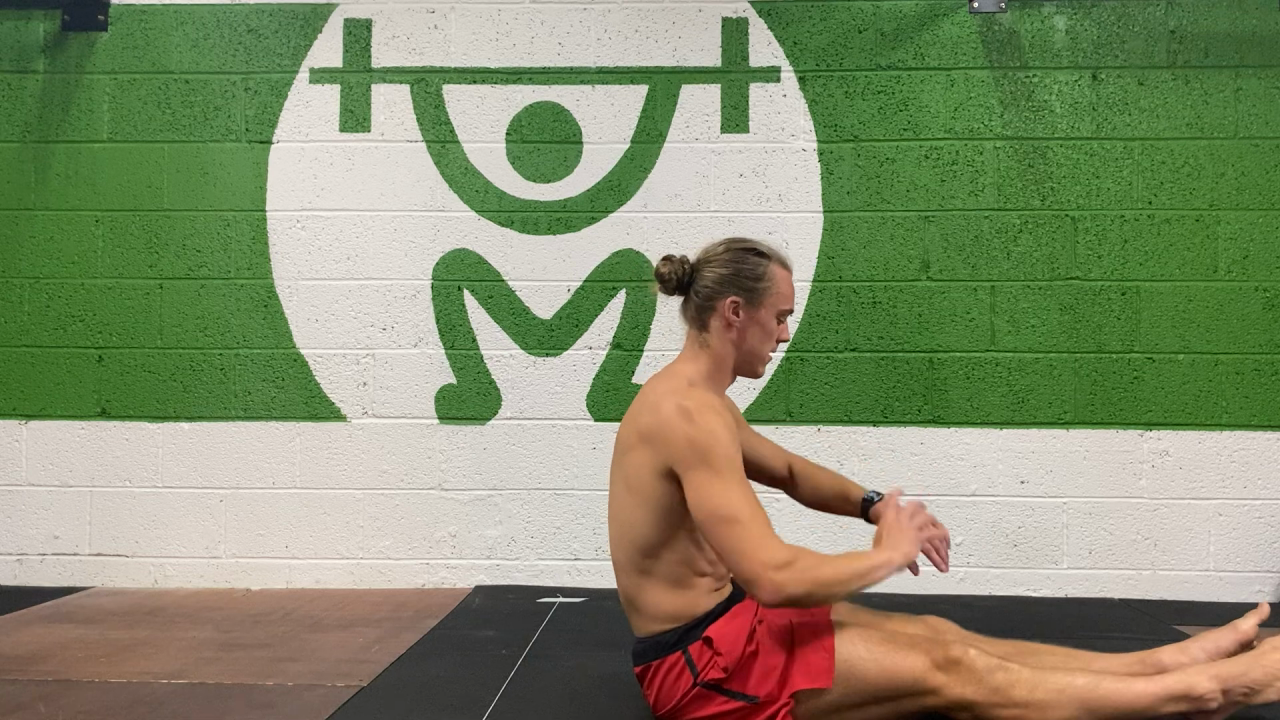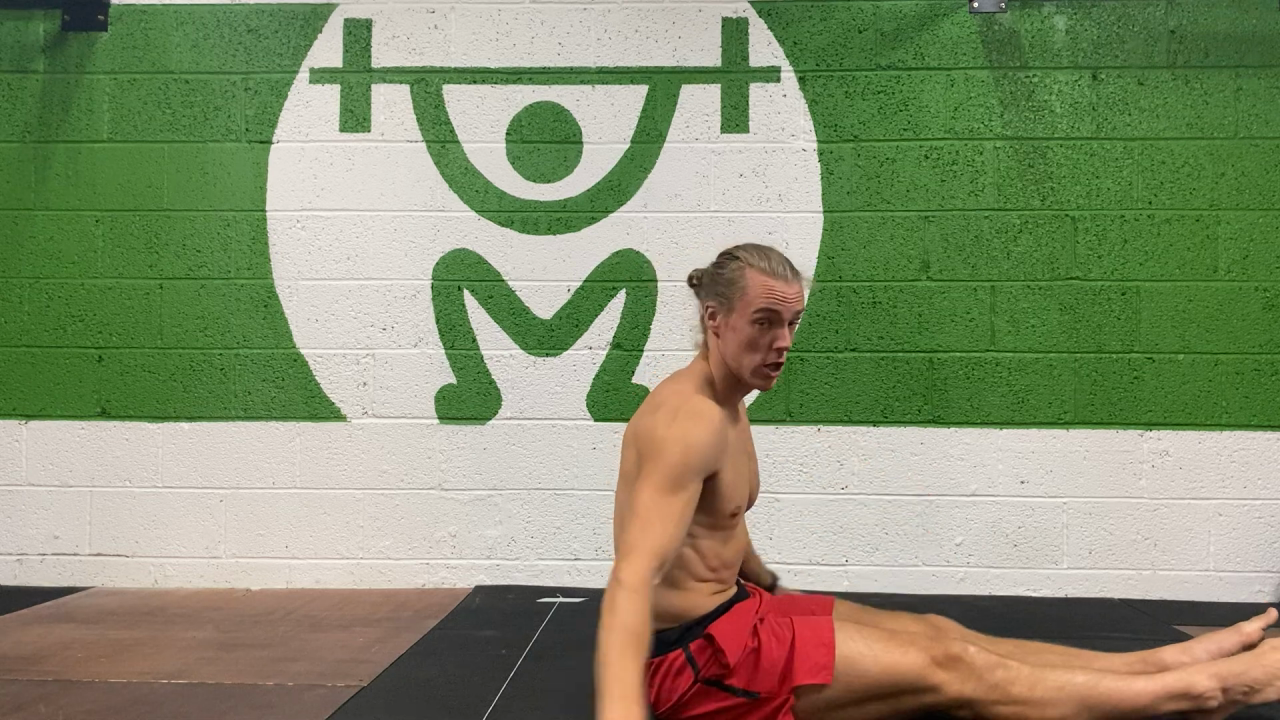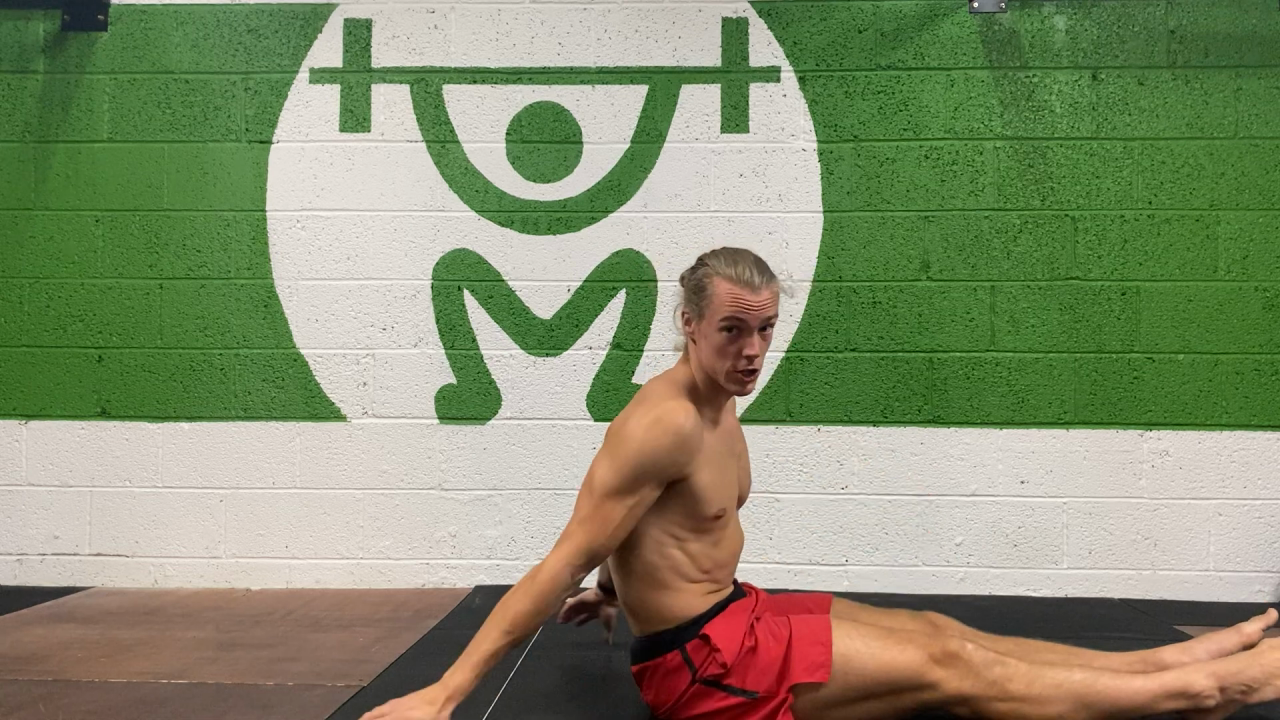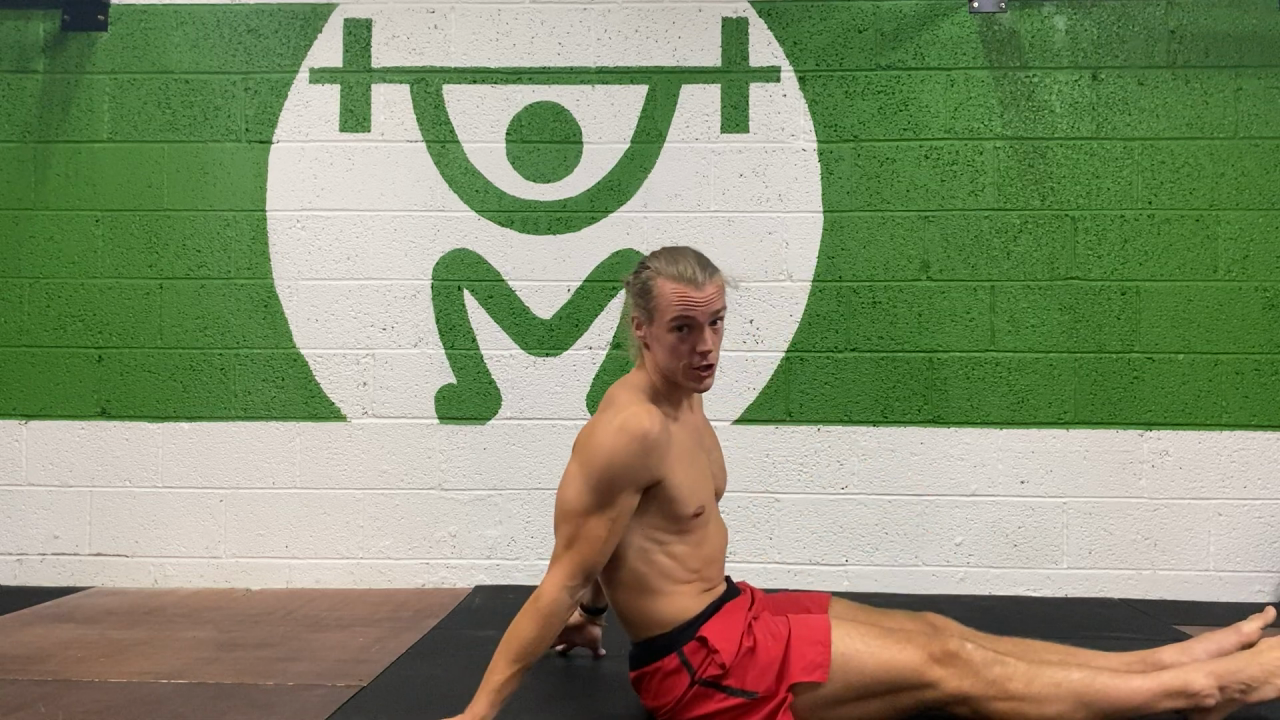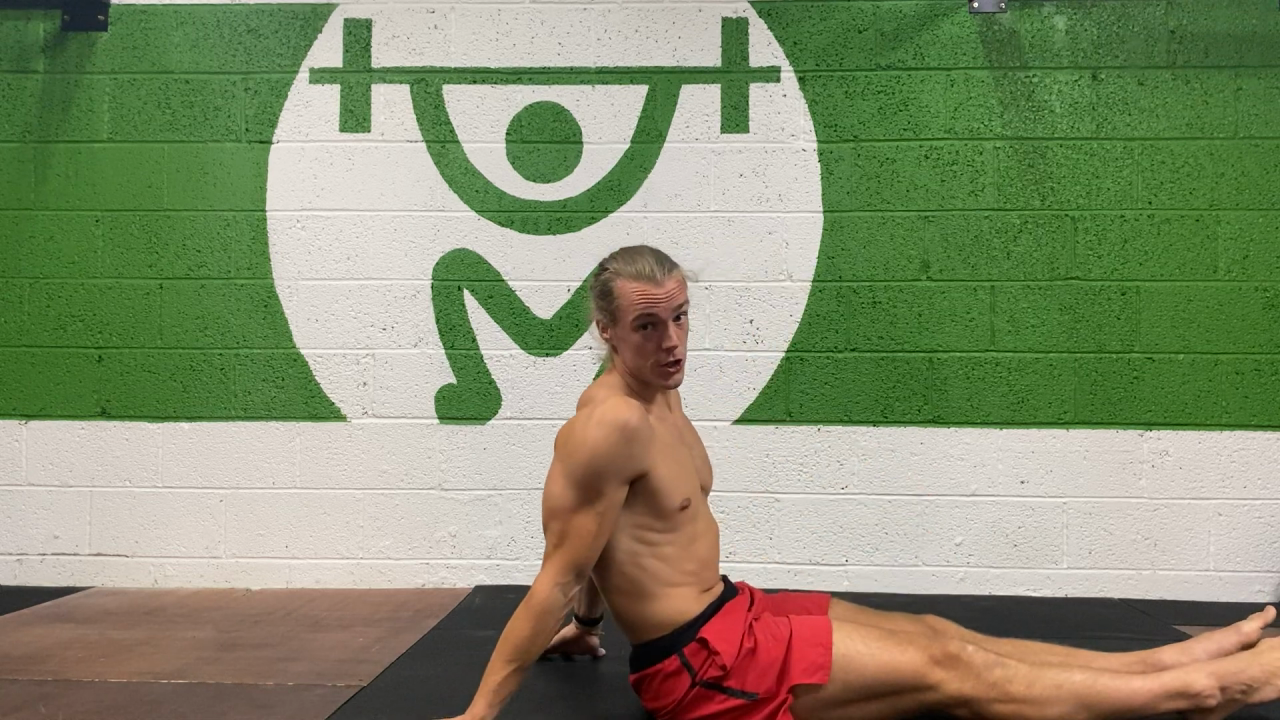
dt=0.3s
person 1, frame 1
left shoulder: (691, 397)
right shoulder: (693, 413)
left elbow: (787, 469)
right elbow: (774, 575)
left wrist: (874, 504)
right wrist: (884, 546)
left hip: (719, 627)
right hip: (699, 661)
left knee: (943, 639)
left ankle: (1168, 663)
person 1, frame 2
left shoulder: (718, 405)
right shoulder: (690, 420)
right elbow: (631, 581)
left wrist: (763, 577)
left hip: (725, 619)
right hip: (693, 655)
left knee: (936, 635)
left ankle: (1169, 662)
person 1, frame 3
left shoulder: (715, 400)
right shoulder: (664, 425)
right elbow: (565, 563)
left wrist: (618, 591)
left hip: (728, 617)
left knee: (935, 631)
person 1, frame 4
left shoulder: (680, 398)
right shoulder: (630, 429)
right elbow: (563, 580)
left wrist: (591, 611)
left hip: (729, 616)
left knee: (935, 633)
person 1, frame 5
left shoulder: (658, 396)
right shoulder: (610, 425)
right elbow: (557, 579)
left wrist: (588, 624)
left hip: (730, 616)
left knee: (937, 635)
